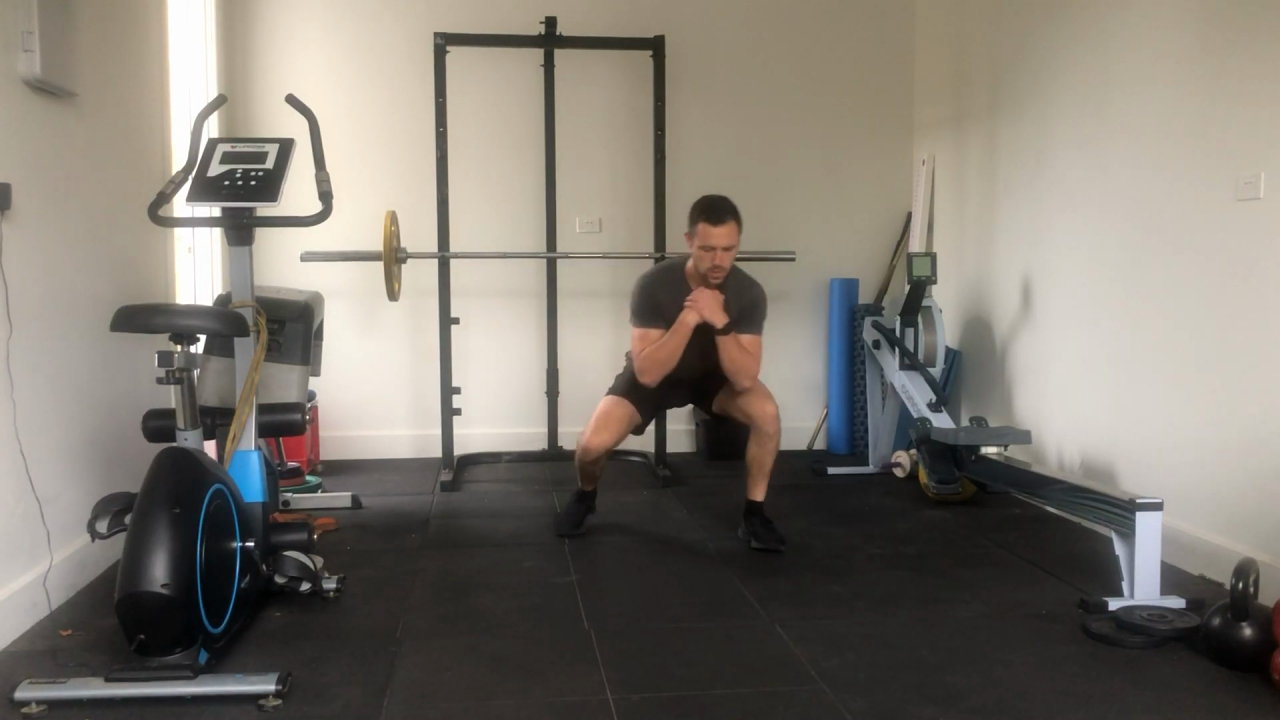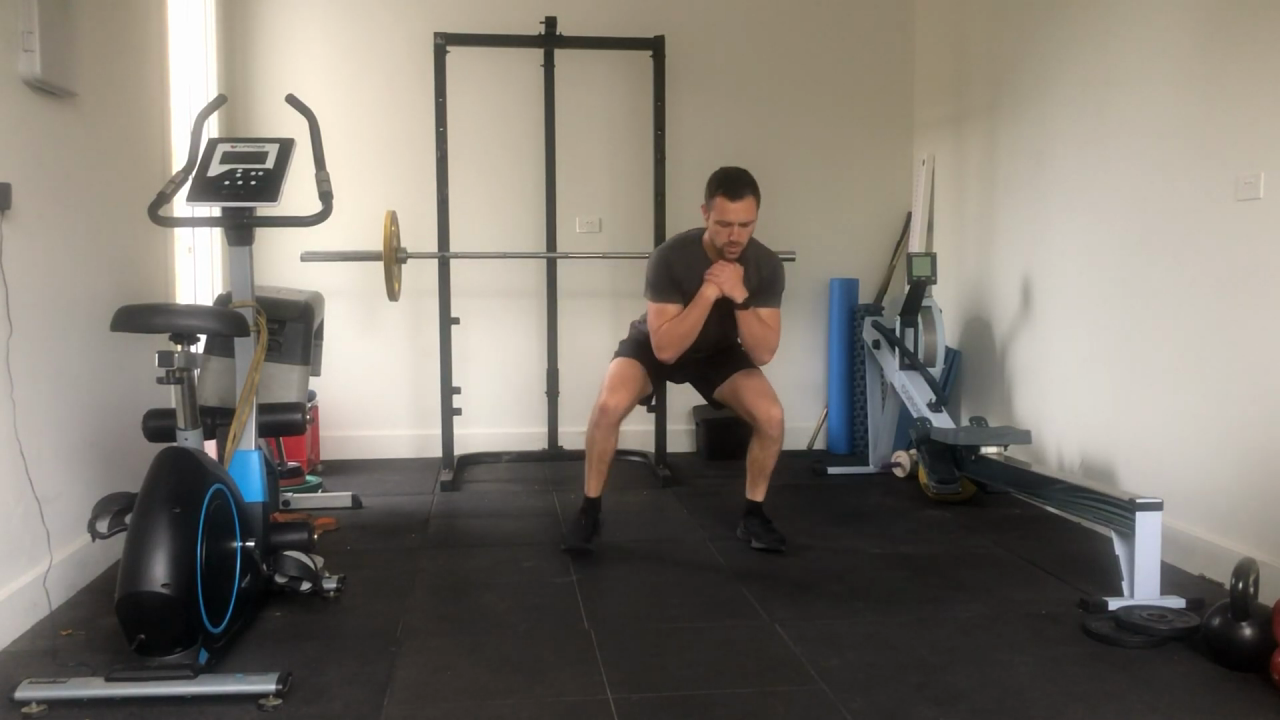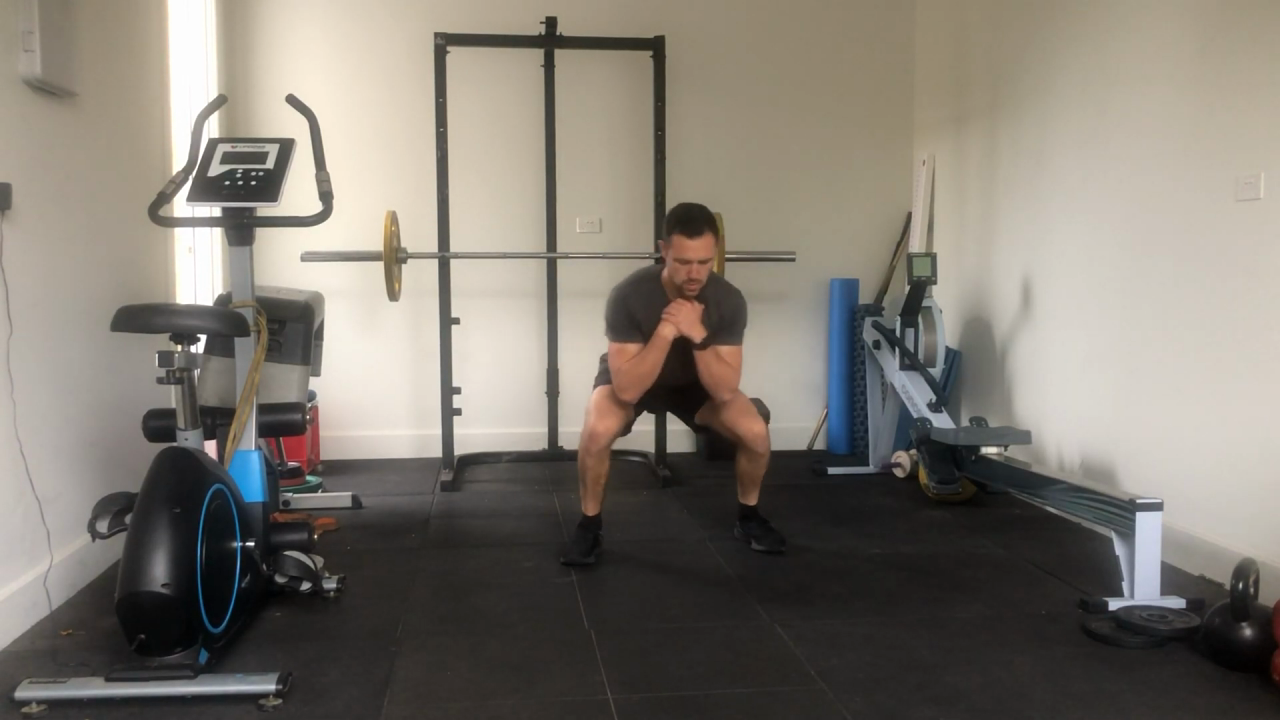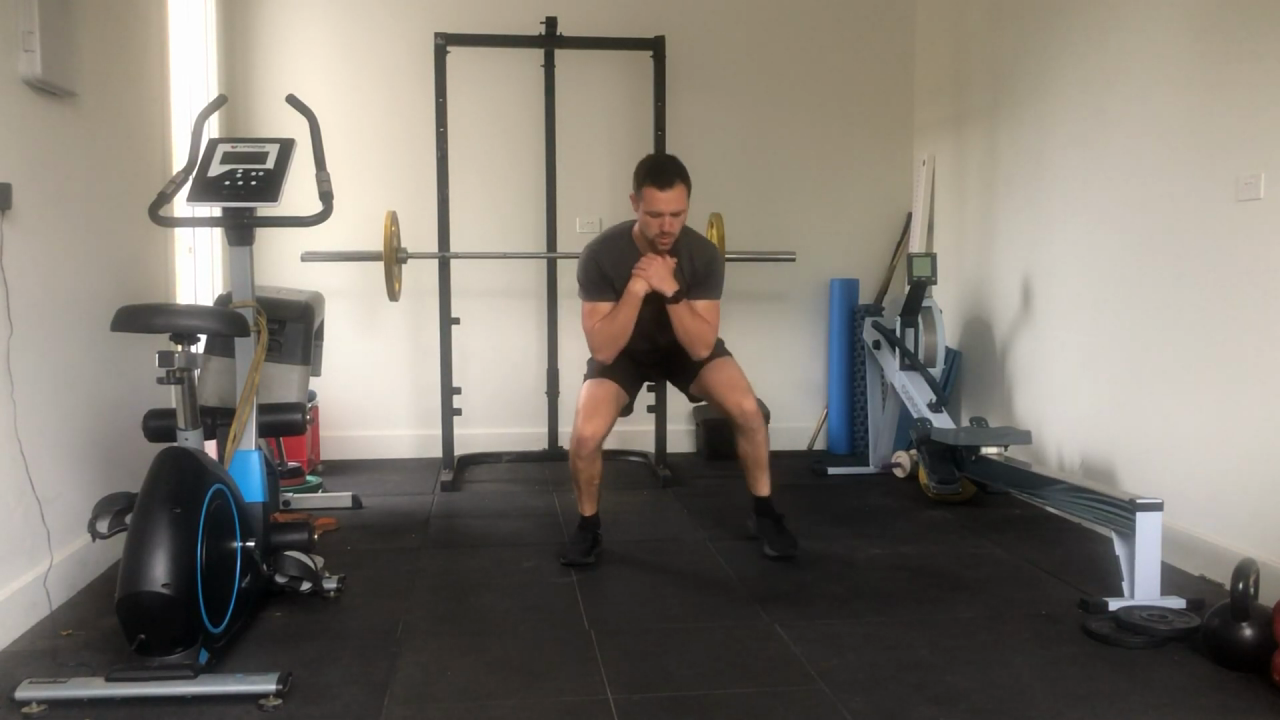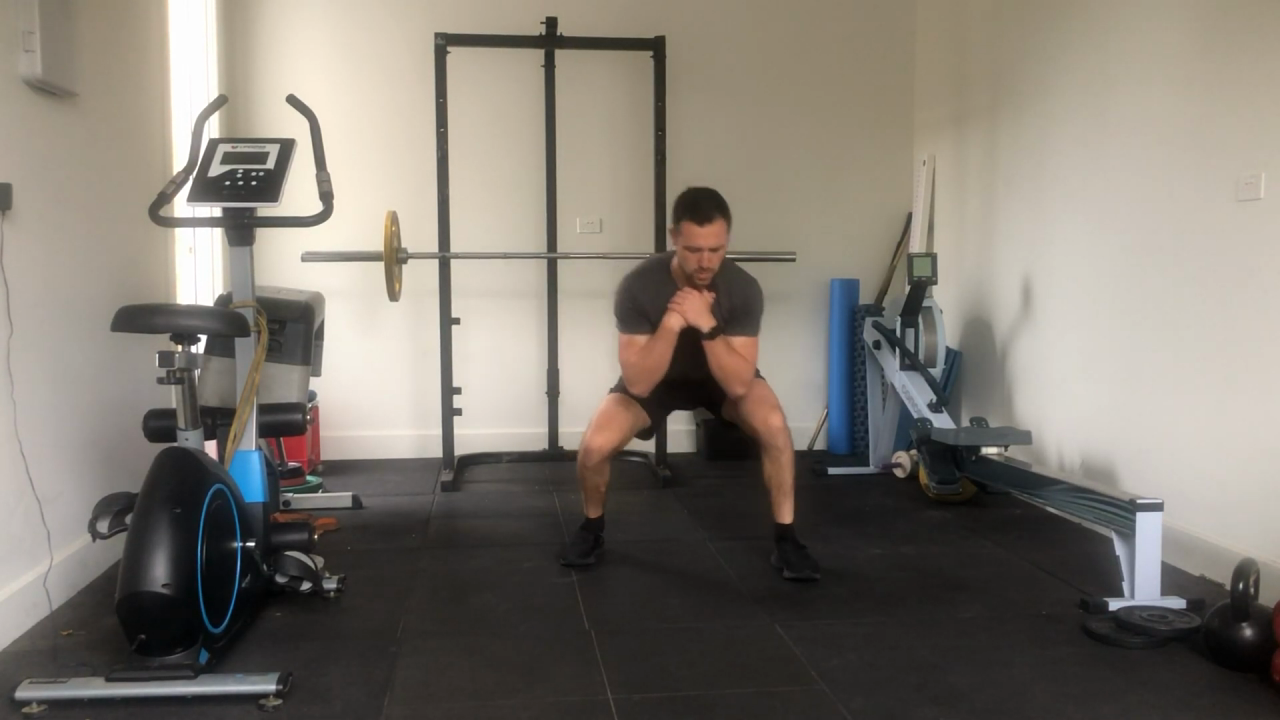
dt=0.3s
person 1, frame 1
left shoulder: (748, 293)
right shoulder: (654, 285)
left elbow: (745, 379)
right elbow: (648, 374)
left wrist: (722, 323)
right wrist: (689, 318)
left hip: (710, 374)
right hip: (651, 373)
left knee: (767, 415)
right knee: (594, 444)
left ankle: (753, 514)
right ankle: (585, 497)
person 1, frame 2
left shoulder: (766, 266)
right shoulder: (671, 257)
left elbow: (764, 353)
right elbow: (665, 349)
left wrist: (741, 297)
right wrist: (708, 293)
left hip: (718, 350)
right hip: (654, 343)
left knee: (772, 417)
right knee: (609, 405)
left ankle: (753, 513)
right ankle: (590, 509)
person 1, frame 3
left shoulder: (728, 301)
right shoulder: (629, 296)
left elbow: (725, 392)
right elbow: (628, 391)
left wrist: (698, 335)
right wrist: (663, 333)
left hip: (693, 380)
right hip: (631, 377)
left knee: (755, 434)
right knee: (598, 431)
left ankle: (748, 516)
right ankle: (590, 526)
person 1, frame 4
left shoulder: (703, 254)
right shoulder: (600, 255)
left elbow: (703, 347)
right elbow: (602, 351)
left wrist: (670, 290)
right wrist: (635, 288)
left hip: (684, 343)
right hip: (623, 350)
left knee: (747, 409)
right knee: (586, 436)
left ankle: (763, 509)
right ankle: (588, 525)
person 1, frame 5
left shoulder: (743, 289)
right shoulder: (638, 286)
left elbow: (740, 386)
right elbow: (637, 384)
left wrist: (709, 326)
right wrist: (671, 323)
left hip: (721, 375)
right hip: (654, 376)
left knee: (774, 427)
right knee: (595, 447)
left ankle: (786, 540)
right ankle: (592, 527)
